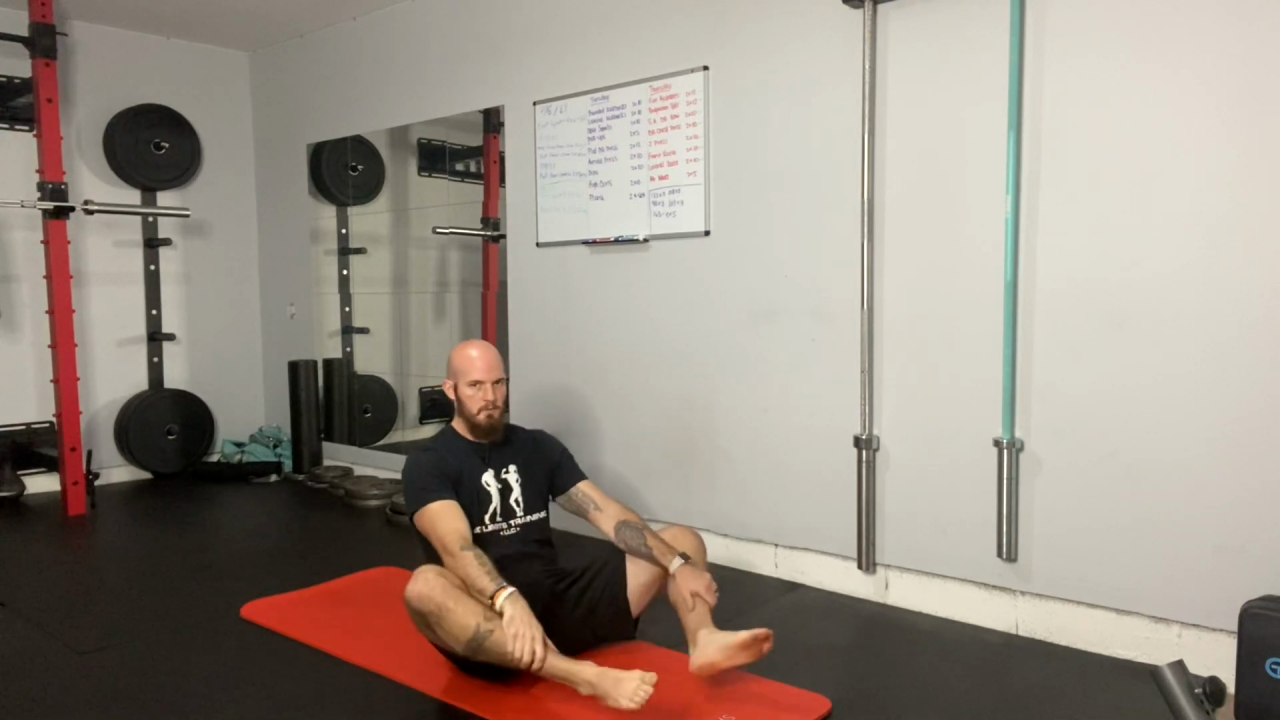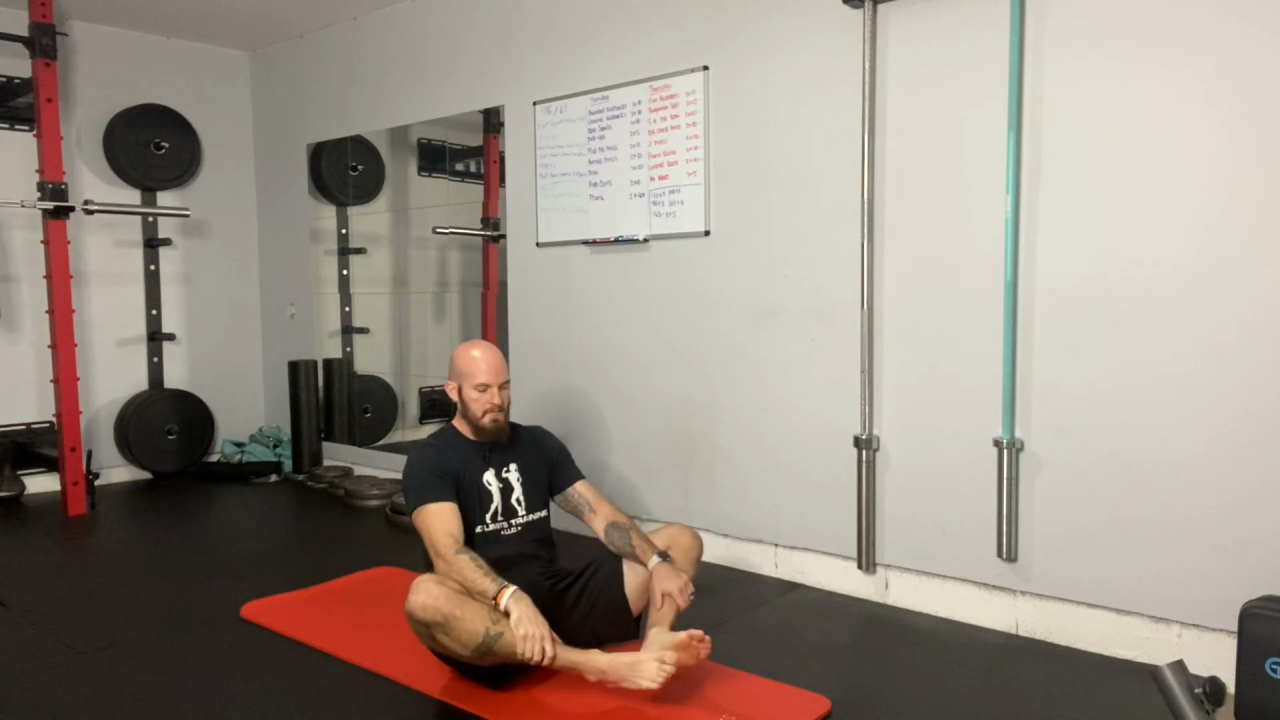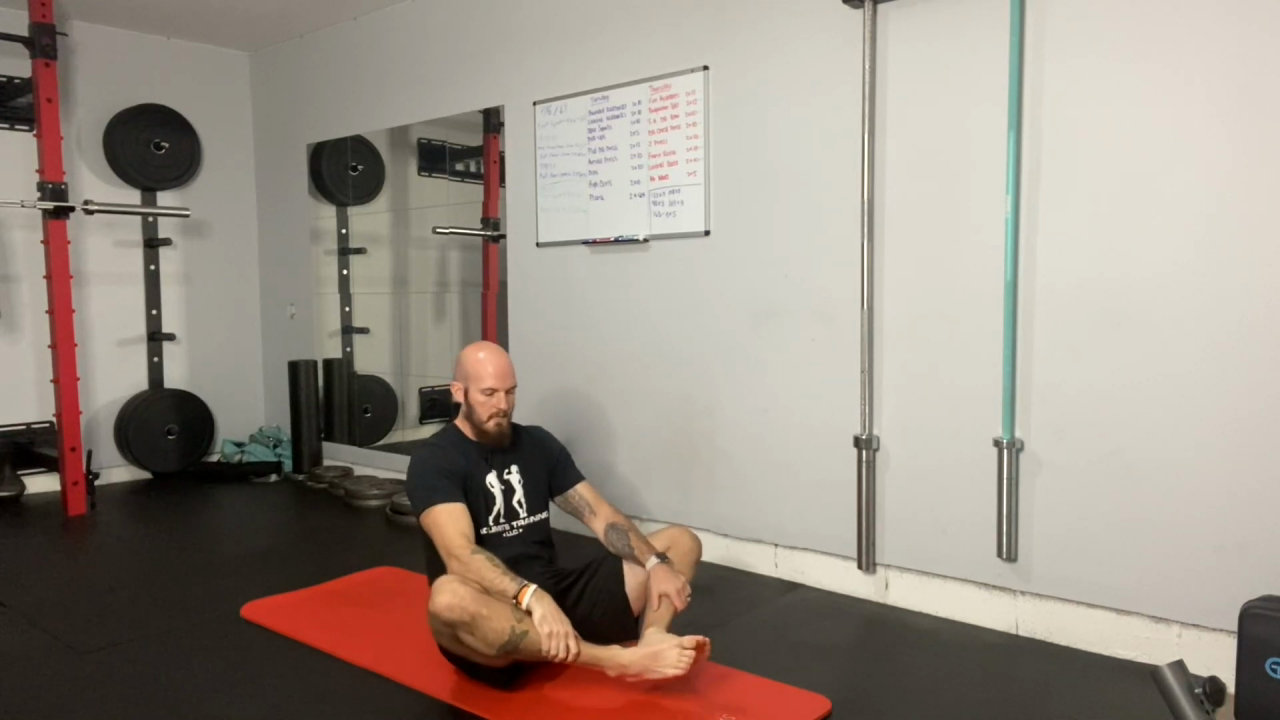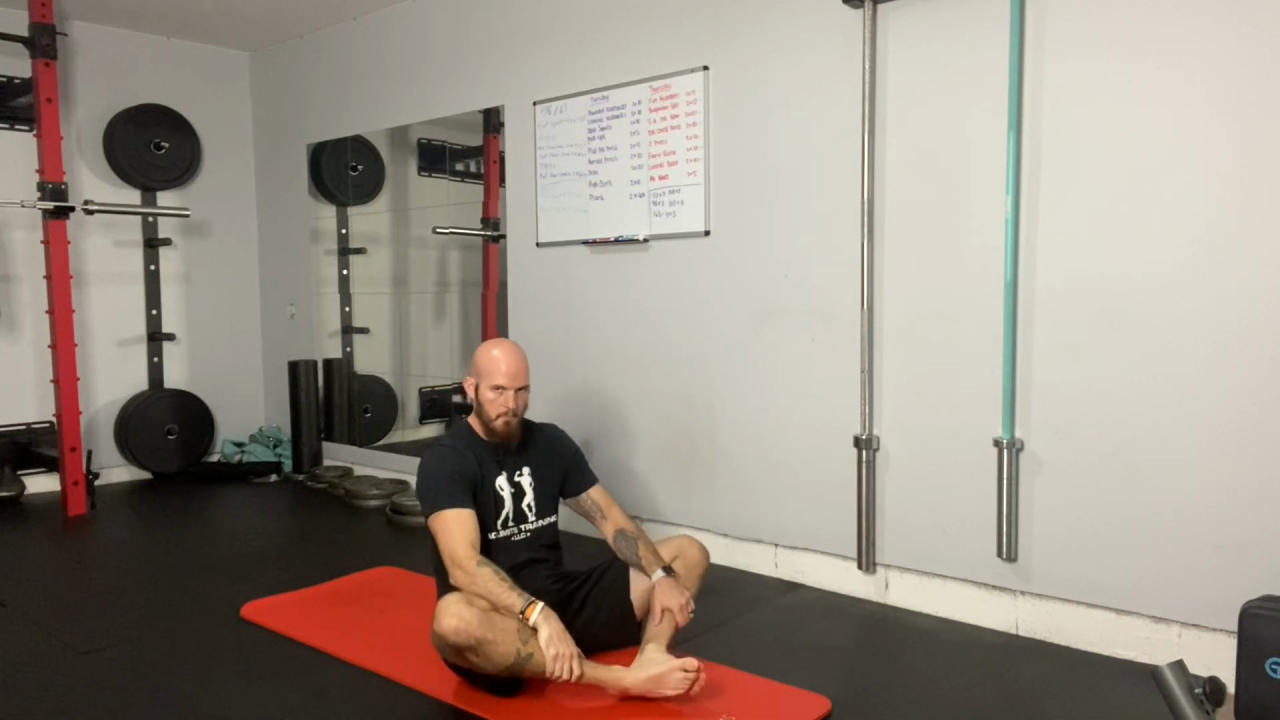
dt=0.5s
person 1, frame 1
left shoulder: (537, 445)
right shoulder: (429, 463)
left elbow: (608, 515)
right elbow: (456, 549)
left wrist: (679, 564)
right wrist: (510, 601)
left hip: (558, 596)
right hip: (490, 618)
left knee: (683, 542)
right knee: (424, 587)
left ankle: (703, 641)
right ankle: (583, 676)
person 1, frame 2
left shoulder: (538, 443)
right shoulder: (430, 461)
left elbow: (601, 515)
right elbow: (449, 553)
left wrist: (658, 563)
right wrist: (511, 598)
left hip: (558, 596)
right hip: (489, 614)
left knee: (681, 539)
right knee: (425, 598)
left ankle: (655, 643)
right ankle: (592, 663)
person 1, frame 3
left shoulder: (538, 443)
right shoulder: (433, 461)
left elbow: (601, 516)
right elbow: (460, 554)
left wrist: (657, 563)
right wrist: (533, 597)
left hip: (557, 593)
right hip: (491, 615)
left knee: (680, 542)
right knee: (449, 598)
left ankle: (651, 640)
right ankle: (614, 659)
person 1, frame 4
left shoulder: (551, 441)
right shoulder: (446, 460)
left elbow: (611, 519)
right elbow: (464, 566)
left wrist: (662, 575)
right wrist: (539, 615)
left hip: (561, 595)
right hip: (498, 617)
left knee: (689, 552)
right knee: (453, 619)
left ankle: (651, 656)
right ankle: (617, 678)
